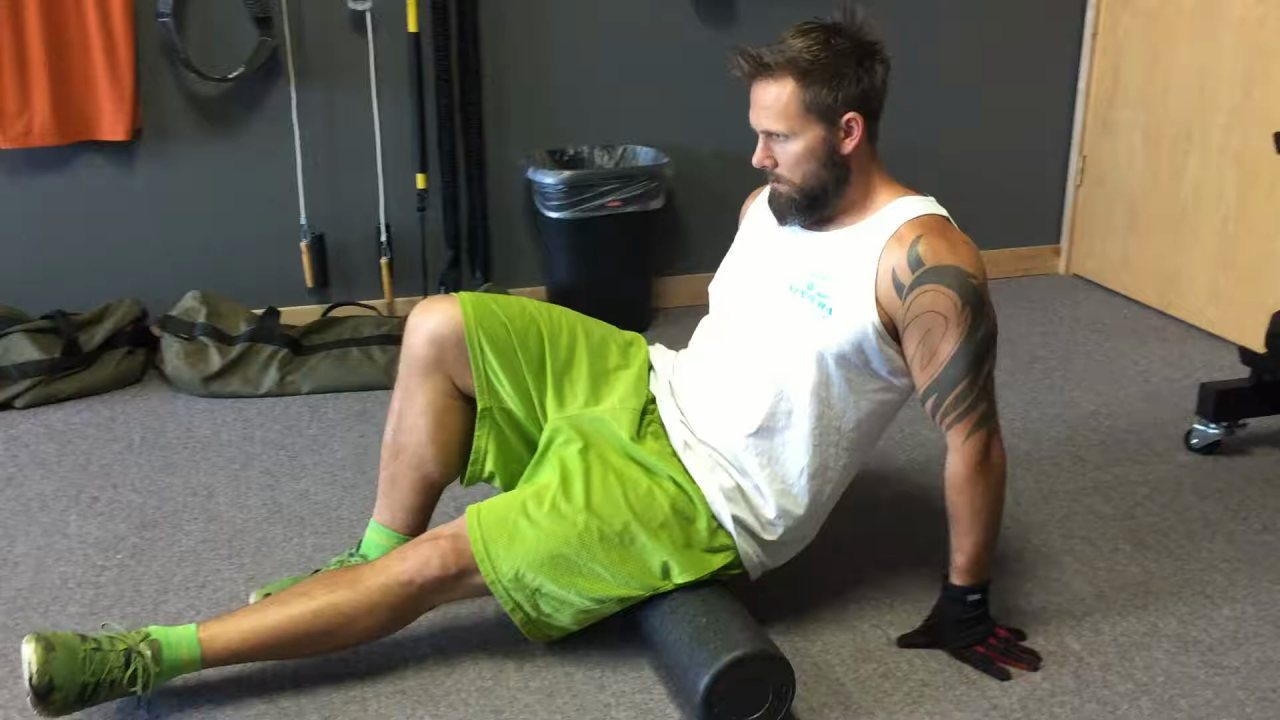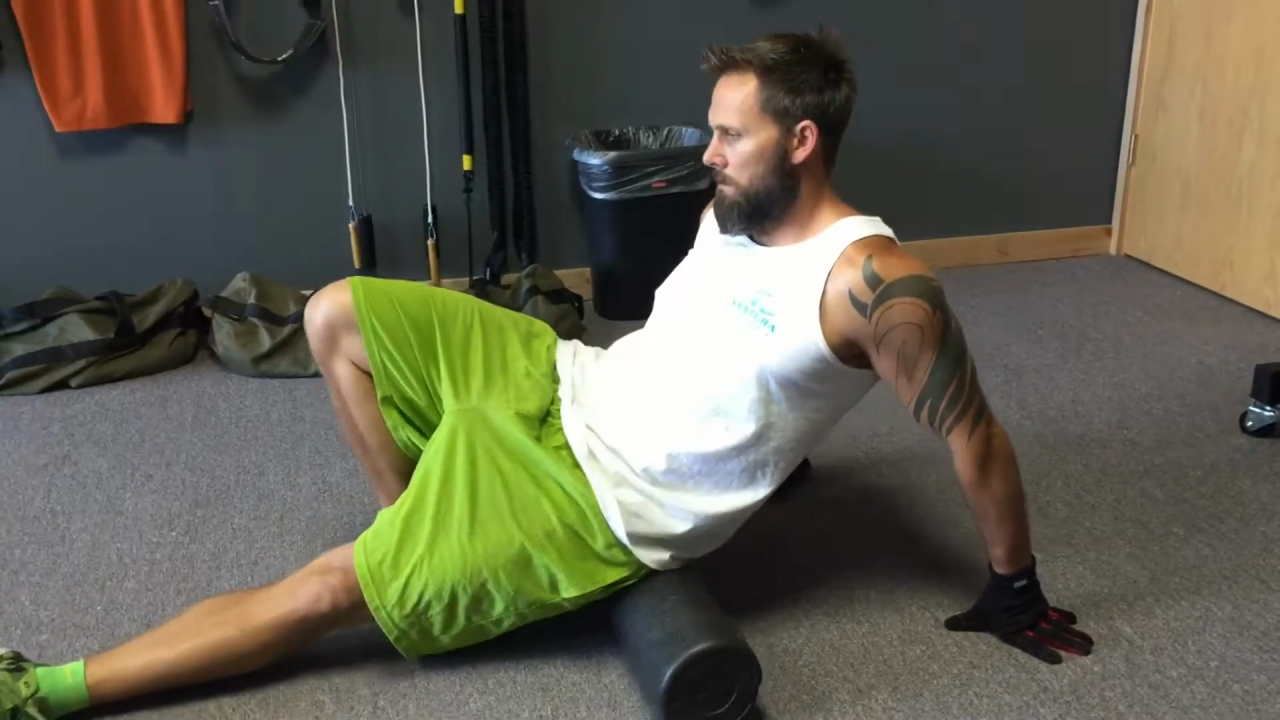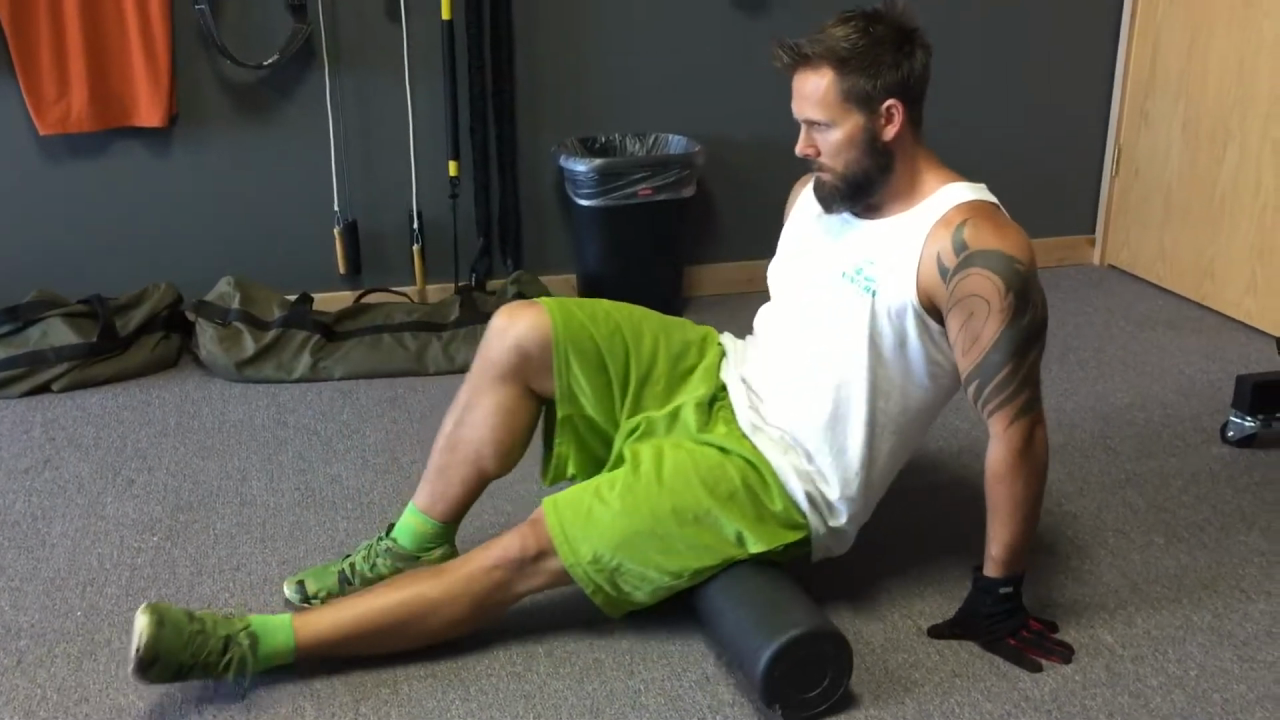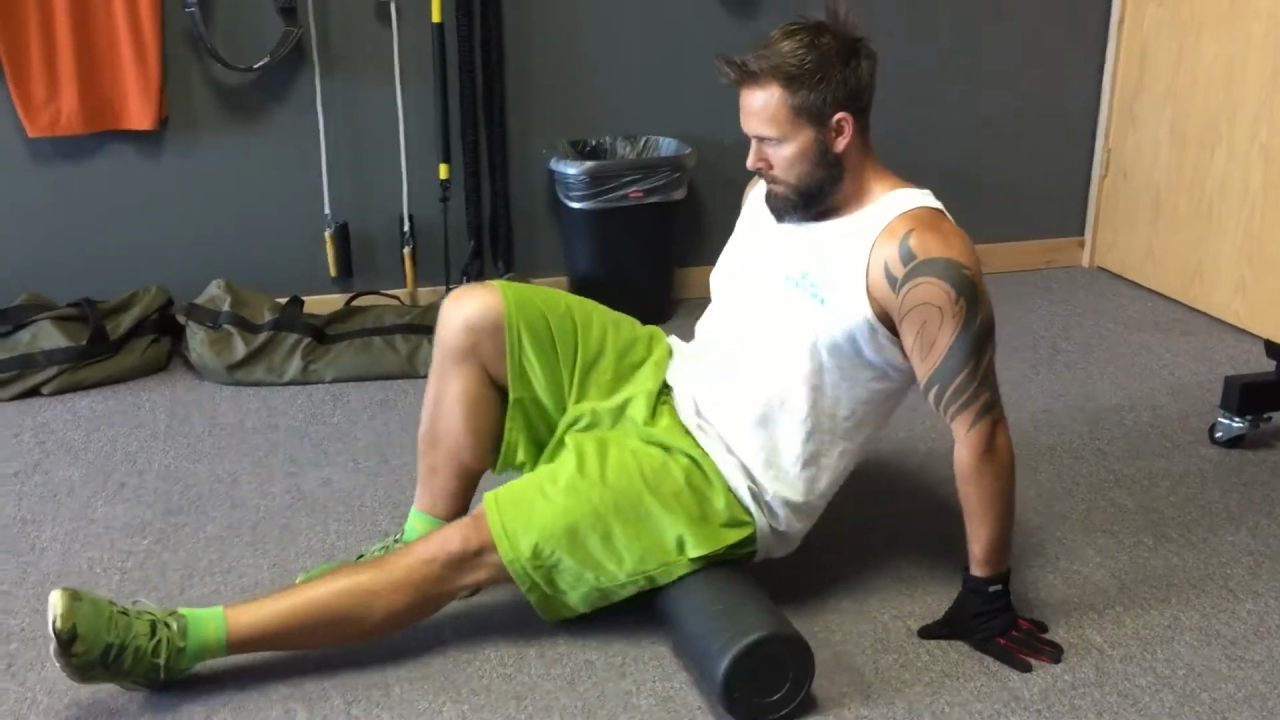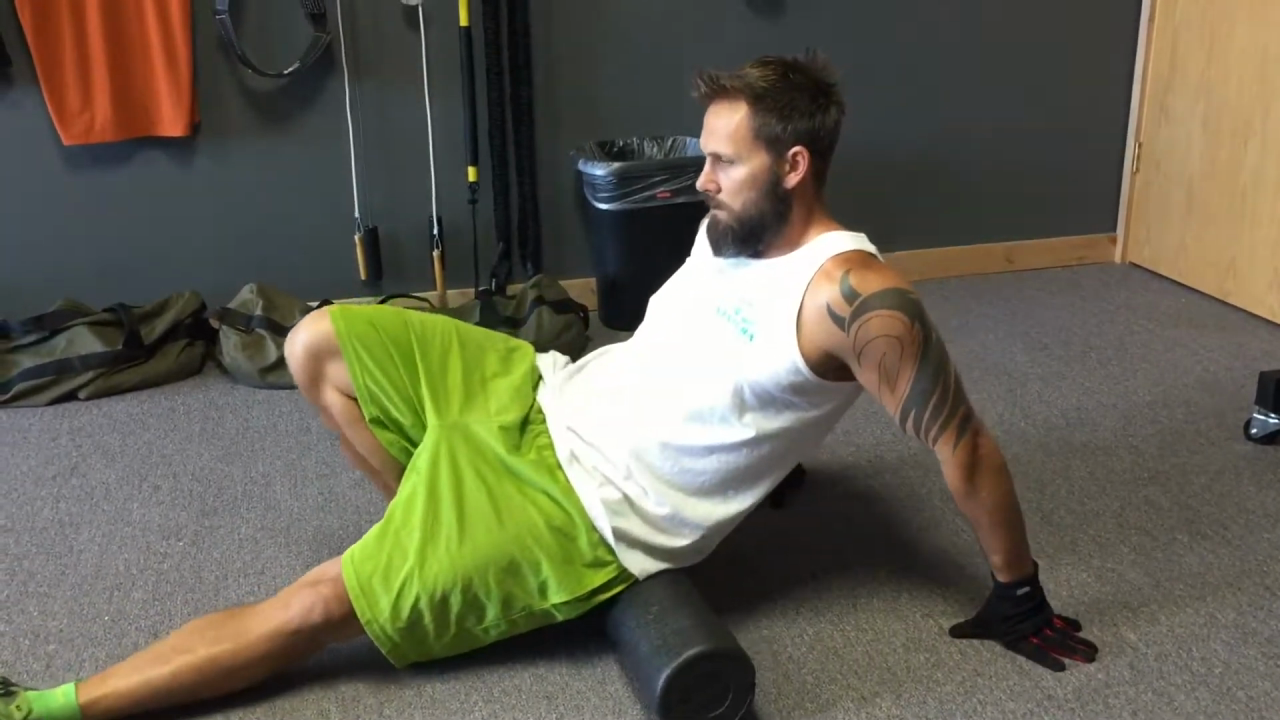
dt=1s
person 1, frame 1
left shoulder: (923, 260)
right shoulder: (774, 204)
left elbow: (972, 438)
left wrist: (965, 605)
left hip: (696, 501)
right hip: (647, 394)
left knee: (437, 567)
right knee: (442, 330)
right ankle: (376, 554)
person 1, frame 2
left shoulder: (868, 280)
right shoulder: (734, 210)
left elbow: (975, 437)
left wrist: (1013, 590)
left hip: (600, 500)
right hip: (563, 385)
left knee: (328, 589)
right knee: (340, 314)
right ankle: (414, 533)
person 1, frame 3
left shoulder: (969, 246)
right shoulder: (819, 192)
left elbow: (1016, 426)
left wrist: (999, 596)
left hip: (777, 479)
right hip: (722, 383)
left knee: (526, 554)
right knee: (521, 333)
left ankle: (251, 643)
right ankle: (407, 550)
person 1, frame 4
left shoulder: (914, 252)
right shoulder: (776, 188)
left elbow: (977, 427)
left wrist: (986, 596)
left hip: (715, 481)
right hip: (665, 384)
left knee: (460, 556)
right knee: (475, 316)
left ankle: (180, 641)
right ankle: (420, 533)
person 1, frame 5
left shoulder: (850, 296)
right shoulder: (736, 224)
left elbow: (962, 444)
left wrist: (1016, 596)
left hip: (591, 511)
right hip: (545, 400)
left knee: (321, 603)
right knee: (319, 343)
right ankle: (432, 533)
